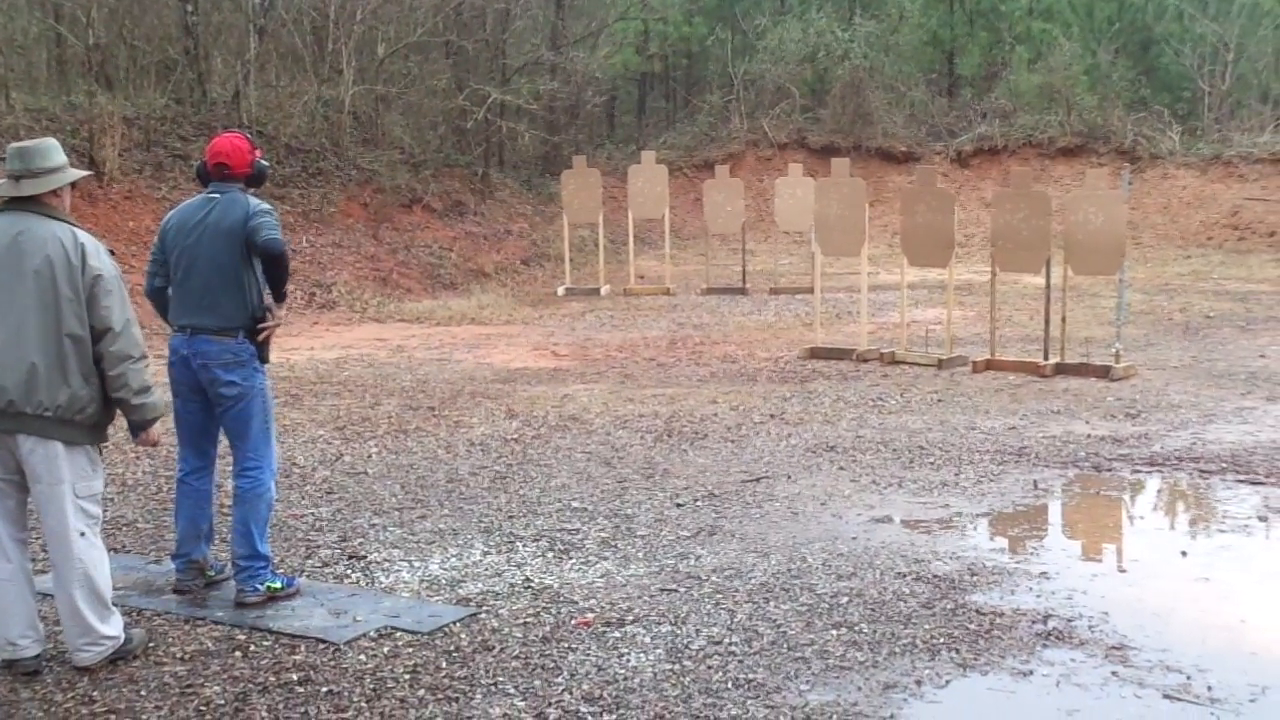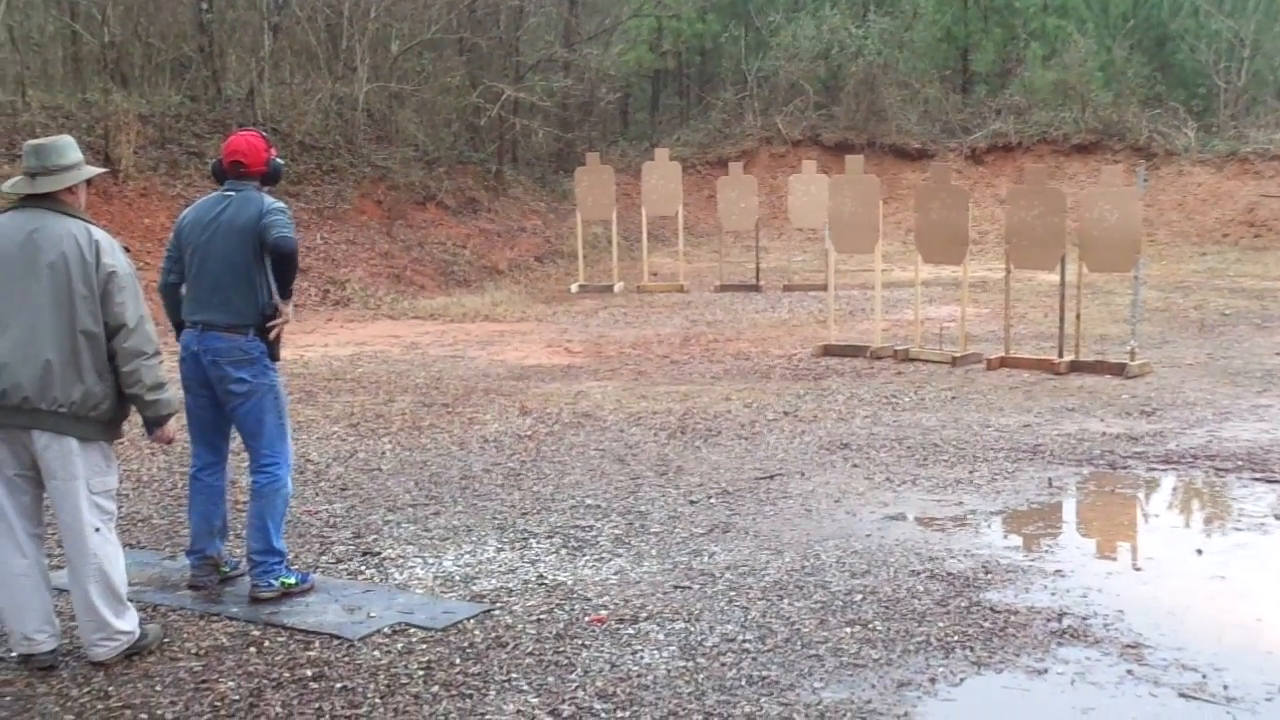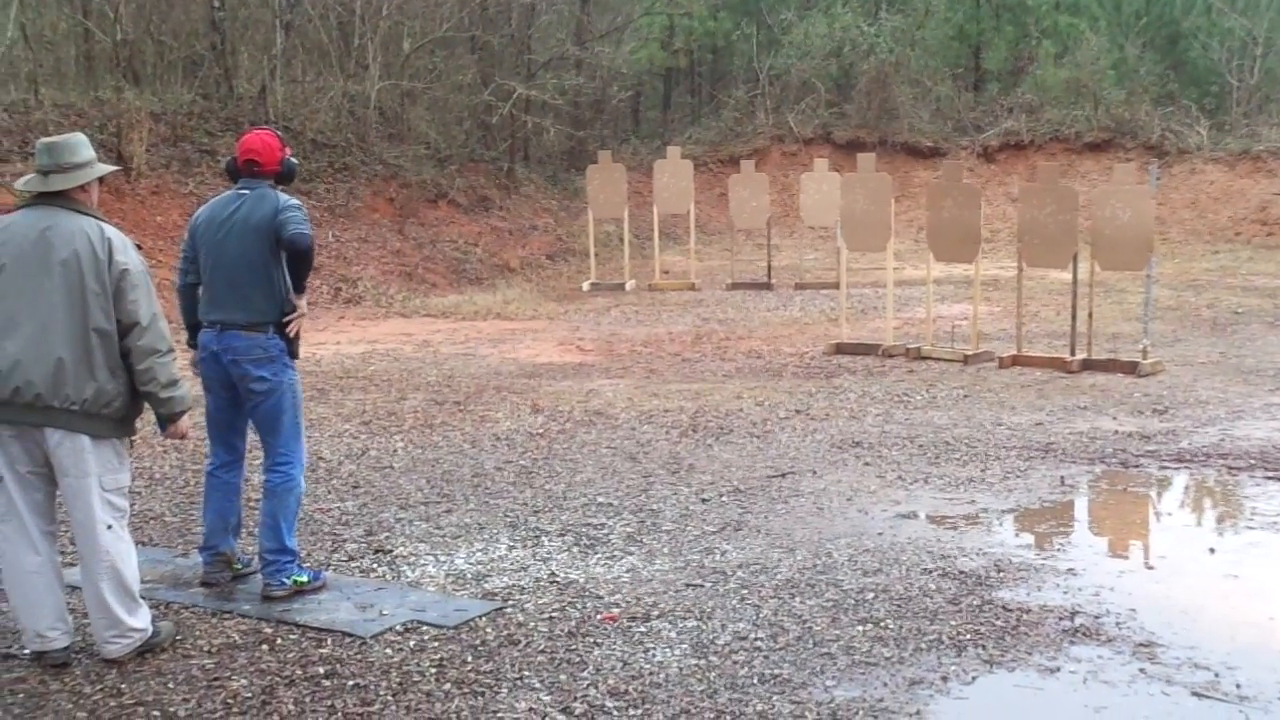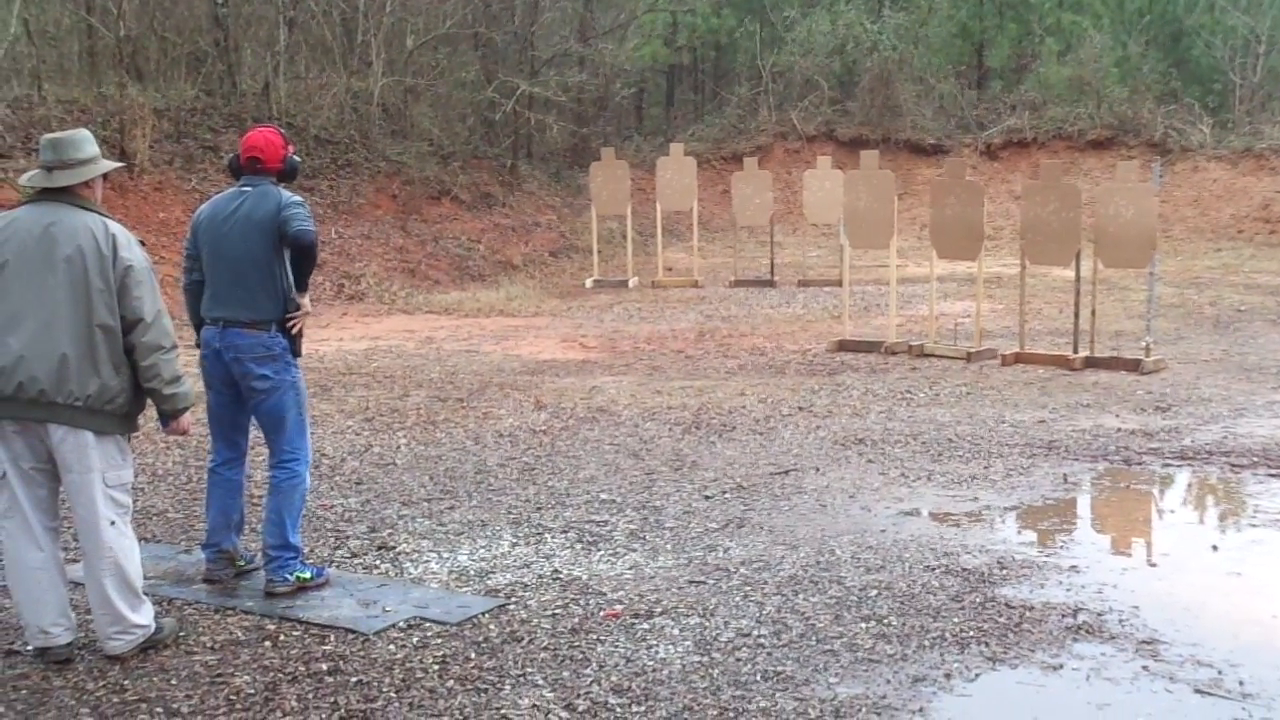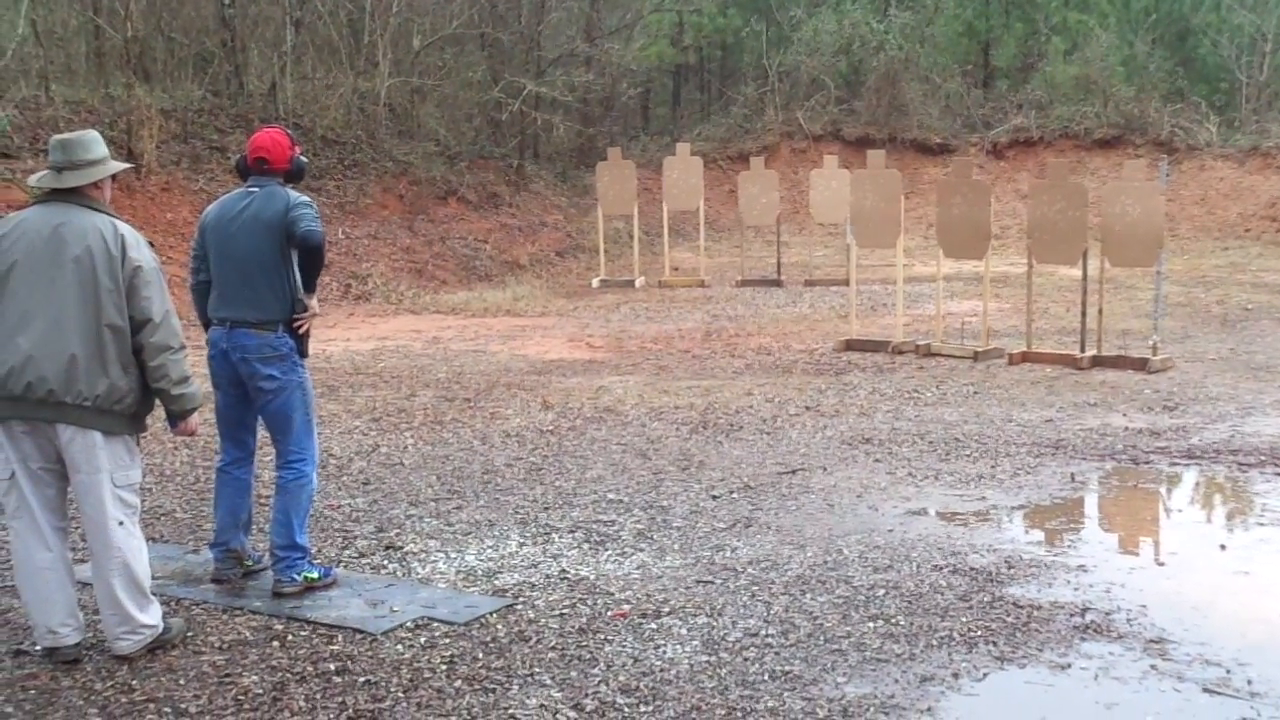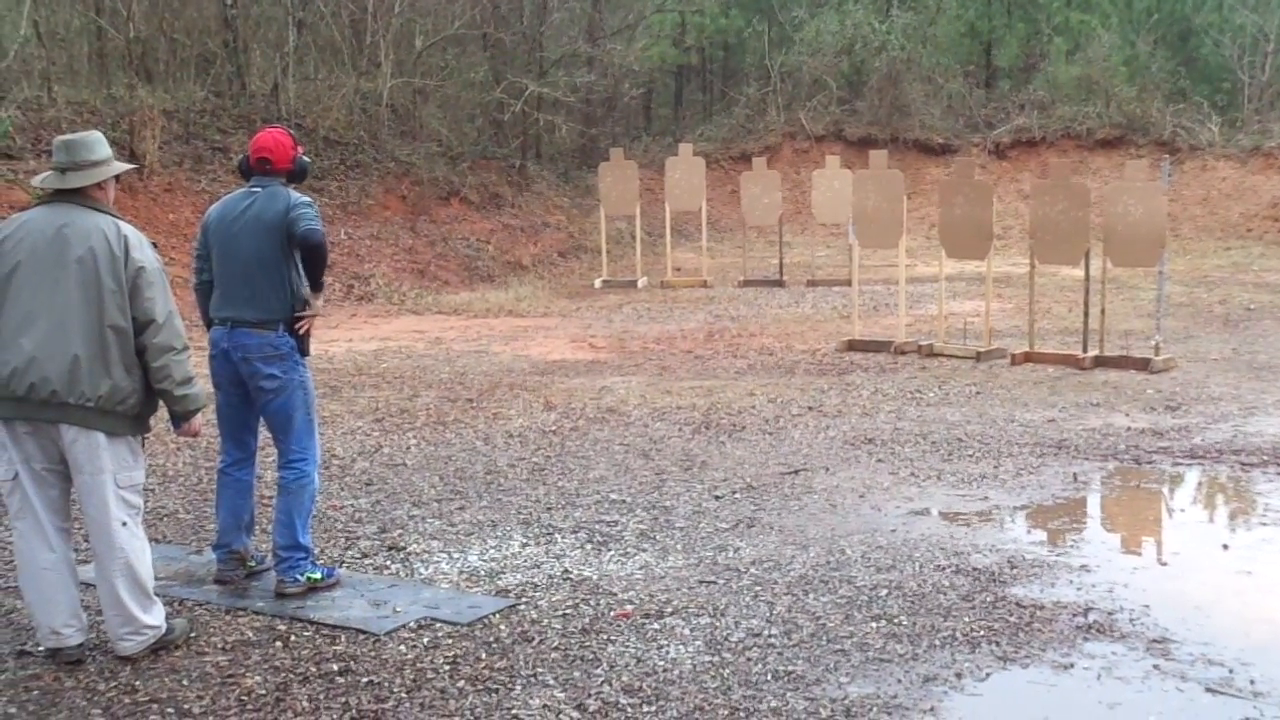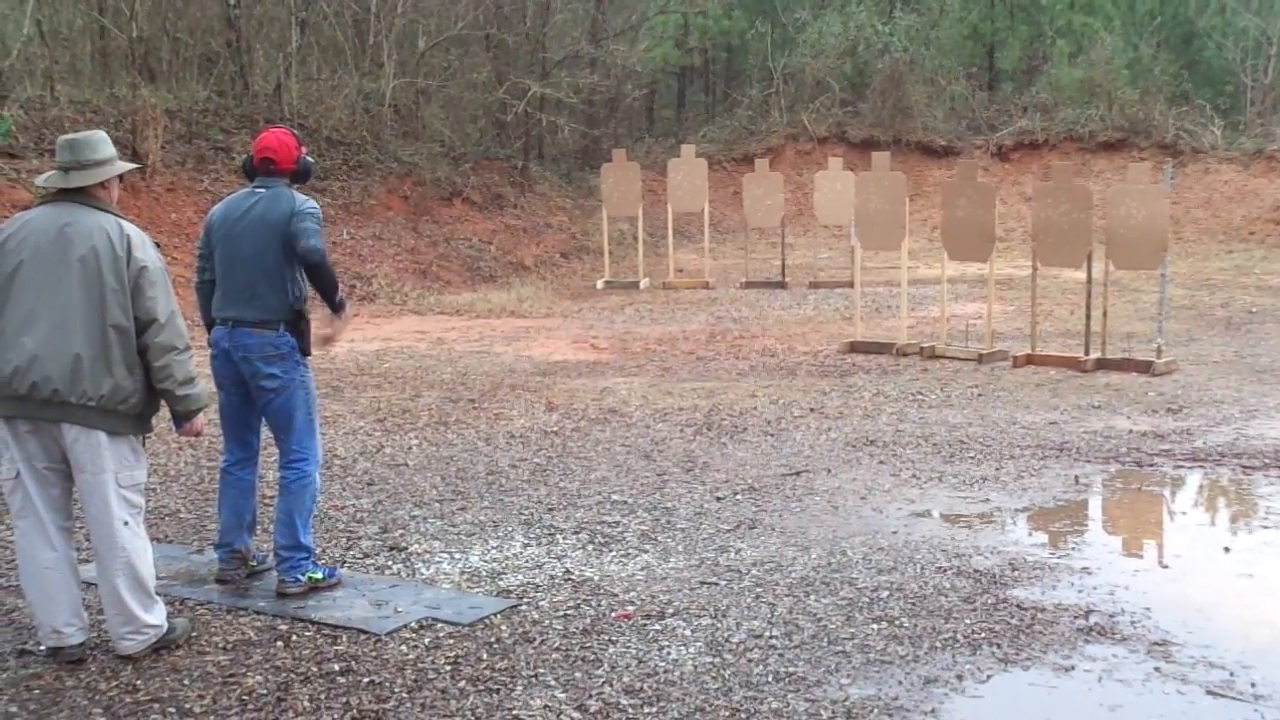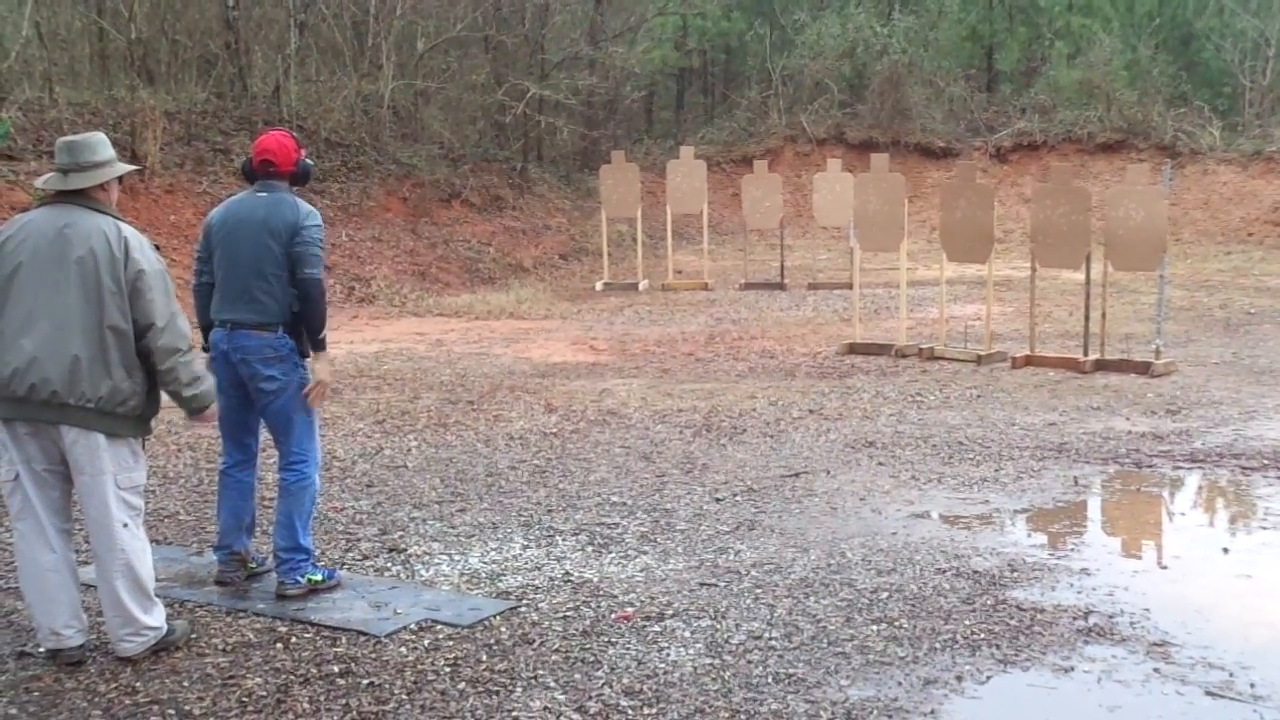
dt=0.2s
person 1, frame 1
right shoulder: (80, 248)
right elbow: (117, 342)
right wrist: (141, 411)
right hip: (54, 411)
right knee: (73, 529)
right ankle: (96, 641)
person 1, frame 2
right shoulder: (94, 245)
right elbow: (132, 339)
right wrist: (156, 409)
right hip: (69, 407)
right knee: (88, 525)
right ankle: (111, 636)
person 1, frame 3
right shoulder: (107, 243)
right elbow: (145, 336)
right wrist: (170, 405)
right hip: (81, 405)
right knee: (100, 523)
left ankle: (45, 638)
right ankle: (123, 633)
person 1, frame 4
right shoulder: (110, 239)
right elbow: (148, 332)
right wrist: (173, 401)
right hip: (84, 400)
right knee: (103, 519)
left ankle: (48, 634)
right ankle: (126, 630)
person 1, frame 5
right shoulder: (119, 239)
right elbow: (157, 332)
right wrist: (181, 402)
right hip: (92, 400)
right knee: (111, 519)
left ankle: (57, 635)
right ankle: (134, 630)
person 1, frame 6
right shoulder: (123, 240)
right elbow: (160, 334)
right wrist: (184, 403)
right hip: (96, 402)
right knee: (115, 520)
left ankle: (60, 635)
right ankle: (137, 631)
person 1, frame 7
right shoulder: (126, 239)
right elbow: (162, 334)
right wrist: (186, 403)
right hip: (97, 400)
right knee: (117, 519)
left ankle: (62, 635)
right ankle: (139, 630)
person 1, frame 8
right shoulder: (123, 242)
right elbow: (164, 335)
right wrist: (197, 397)
right hip: (96, 402)
right knee: (115, 522)
left ankle: (60, 636)
right ankle: (138, 633)
person 2, frame 1
left shoulder: (176, 217)
right shoulder: (252, 209)
left elbow: (154, 287)
right elbow: (274, 249)
right wrist: (278, 300)
left hip: (183, 351)
right hip: (232, 351)
left knee: (194, 463)
right knee: (254, 466)
left ankle: (191, 566)
right ankle: (254, 578)
person 2, frame 2
left shoulder: (192, 214)
right shoulder: (266, 208)
left elbow: (168, 283)
right elbow: (284, 246)
right wrist: (284, 298)
left hip: (195, 346)
right hip: (242, 349)
left knee: (206, 460)
right knee: (271, 461)
left ankle: (205, 562)
right ankle: (269, 573)
person 2, frame 3
left shoulder: (205, 214)
right shoulder: (282, 205)
left elbow: (187, 284)
right elbow: (301, 243)
left wrist: (196, 341)
right wrist: (298, 293)
left hip: (214, 344)
right hip: (261, 347)
left knee: (224, 457)
right knee: (285, 461)
left ankle: (218, 559)
right ankle: (280, 572)
person 2, frame 4
left shoulder: (207, 212)
right shoulder: (284, 202)
left elbow: (193, 283)
right elbow: (304, 239)
right wrist: (300, 291)
left hip: (217, 341)
right hip: (263, 344)
left knee: (226, 454)
right knee: (290, 457)
left ankle: (221, 555)
right ankle: (283, 568)
person 2, frame 5
left shoulder: (214, 212)
right shoulder: (291, 202)
left elbow: (200, 283)
right elbow: (312, 240)
right wrist: (308, 293)
left hip: (223, 342)
right hip: (271, 344)
left knee: (234, 455)
right knee: (297, 457)
left ankle: (228, 556)
right ankle: (291, 568)
person 2, frame 6
left shoulder: (216, 212)
right shoulder: (293, 203)
left elbow: (202, 283)
right elbow: (312, 239)
right wrist: (315, 291)
left hip: (224, 342)
right hip: (272, 344)
left knee: (235, 455)
right knee: (298, 457)
left ankle: (231, 556)
right ankle: (293, 568)
person 2, frame 7
left shoulder: (219, 212)
right shoulder: (297, 206)
left elbow: (204, 283)
right elbow: (313, 255)
right wrist: (336, 305)
left hip: (225, 341)
right hip: (274, 343)
left knee: (238, 454)
right knee: (299, 457)
left ankle: (233, 556)
right ankle: (295, 568)
person 2, frame 8
left shoulder: (219, 215)
right shoulder: (299, 214)
left elbow: (202, 286)
right elbow: (309, 285)
left wrist: (213, 342)
right wrist: (319, 352)
left hip: (225, 343)
right hip: (273, 345)
left knee: (237, 456)
right knee: (299, 459)
left ankle: (232, 558)
right ankle: (295, 570)
